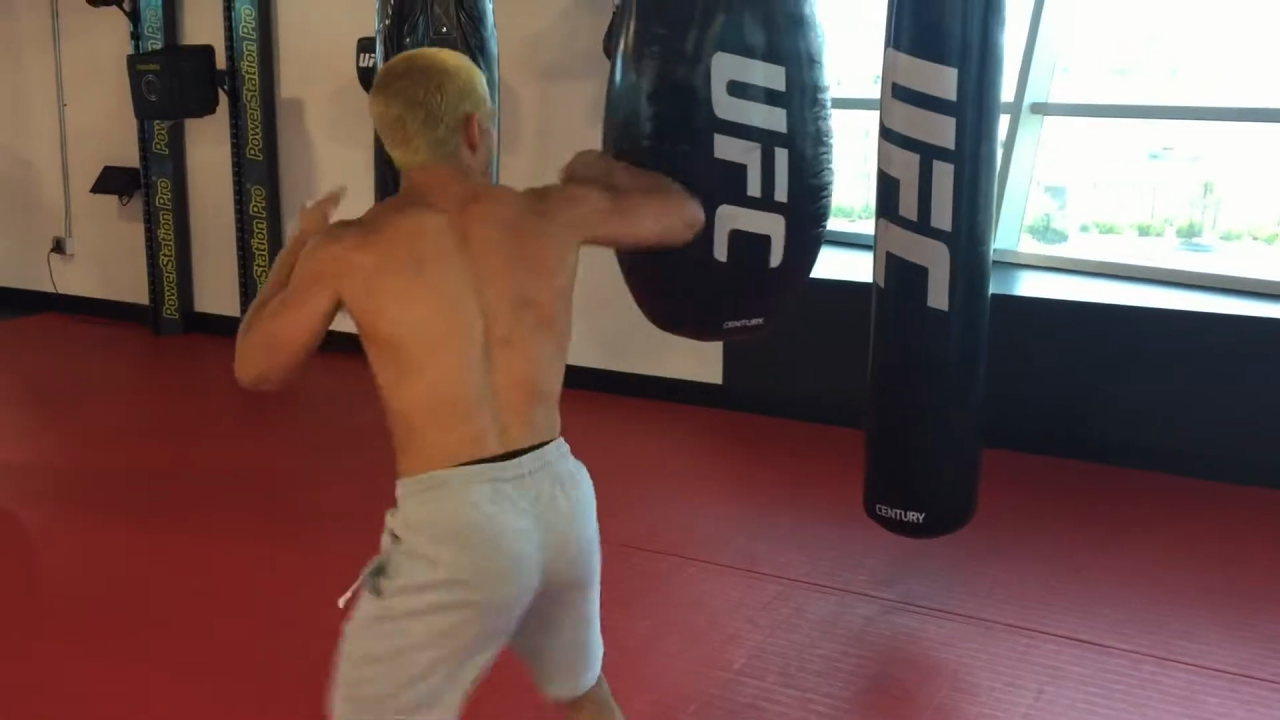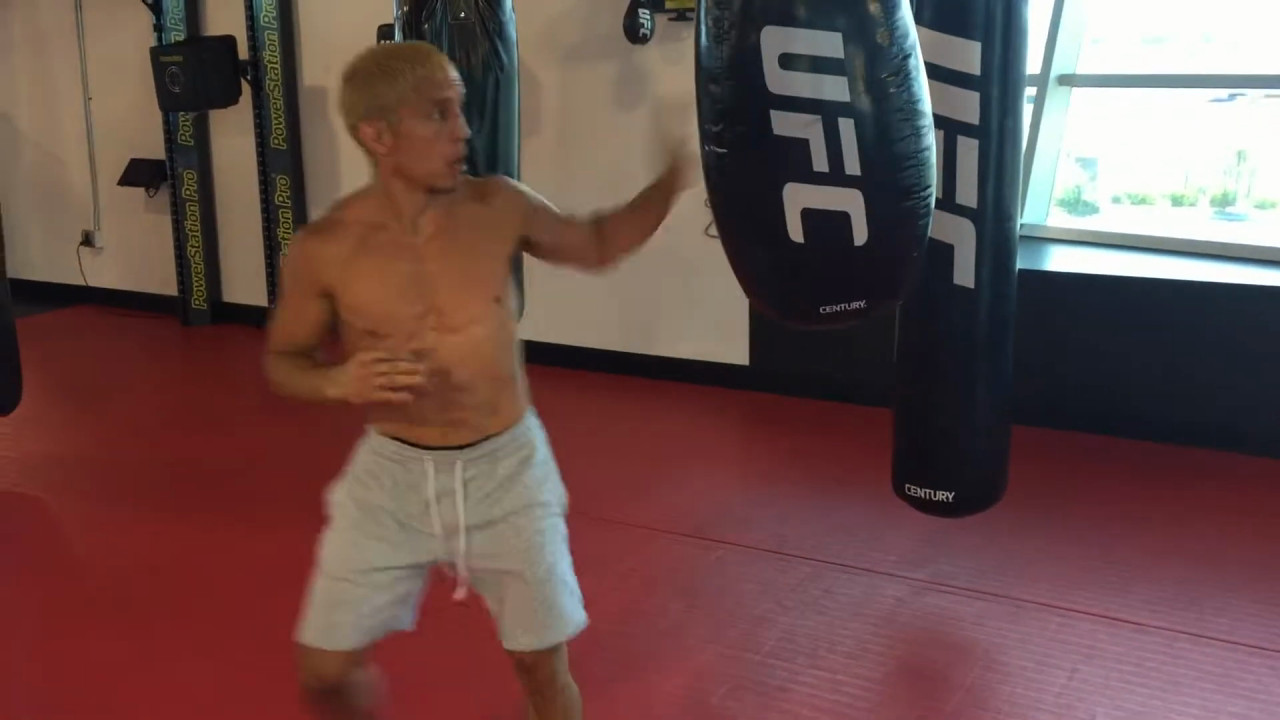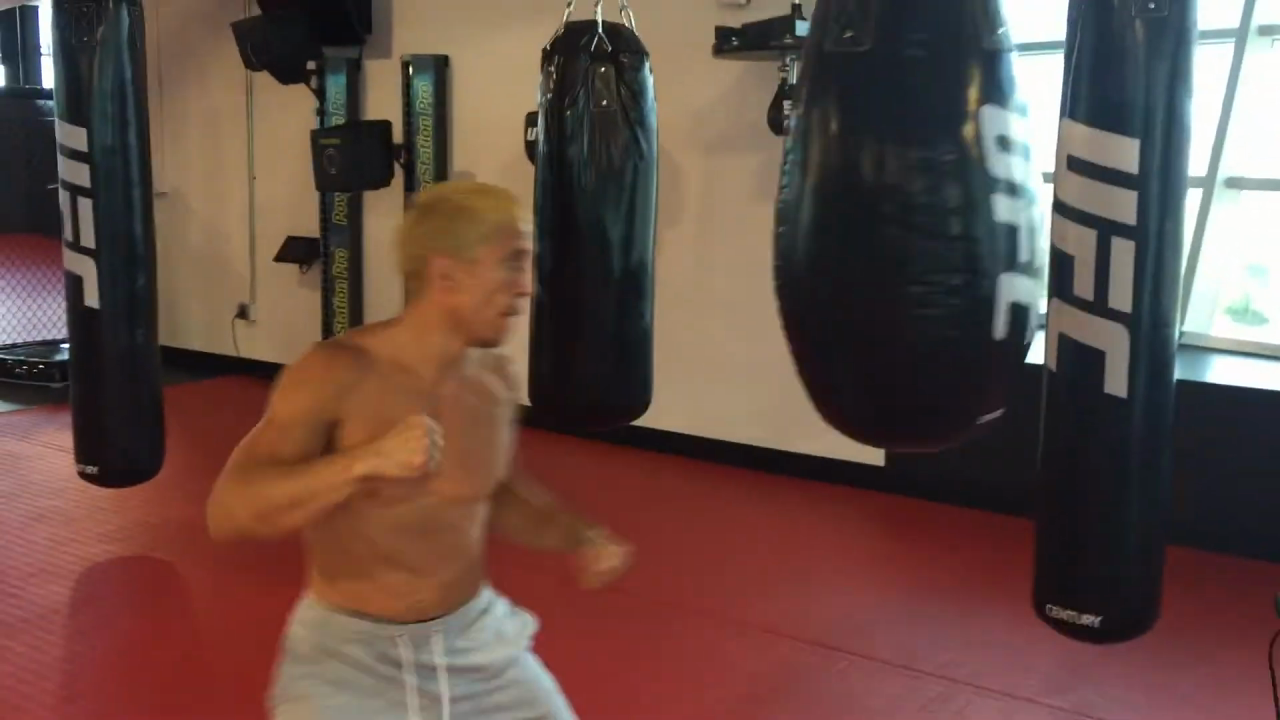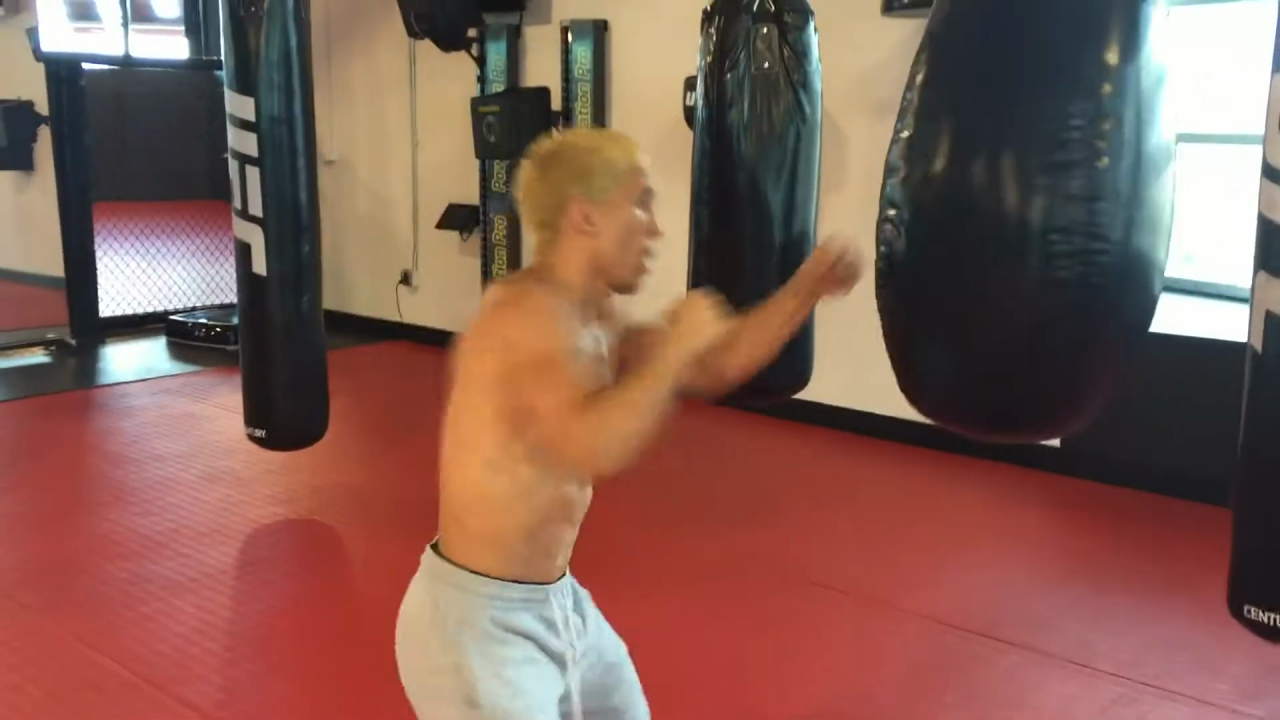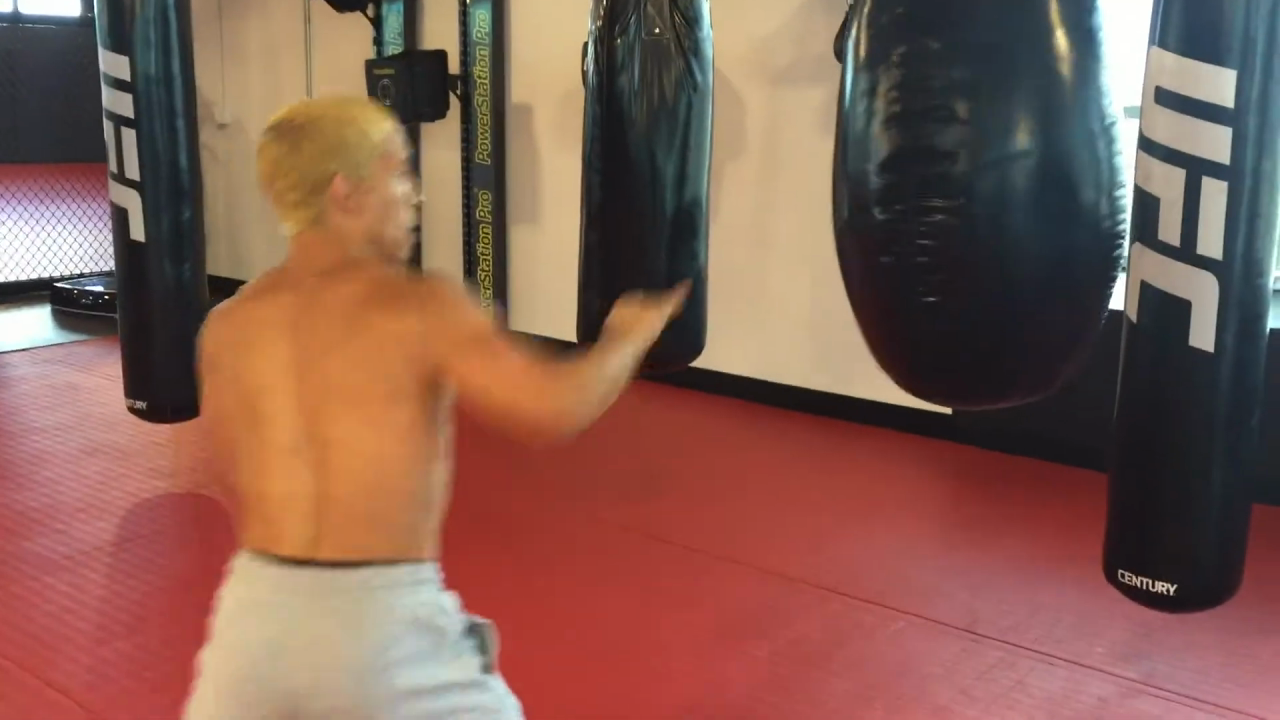
dt=1s
person 1, frame 1
left shoulder: (347, 249)
right shoulder: (552, 214)
left elbow: (256, 368)
right elbow: (685, 216)
left wrist: (298, 247)
right wrist: (602, 171)
left hip: (450, 526)
right hip: (556, 503)
person 1, frame 2
left shoulder: (497, 205)
right shoulder: (325, 247)
left elbow: (599, 245)
right elbow: (282, 362)
left wrist: (670, 182)
right wrist: (339, 381)
left hip: (509, 464)
right hip: (394, 474)
left knee: (540, 662)
person 1, frame 3
left shoulder: (493, 380)
right shoulder: (332, 375)
right elbow: (228, 514)
left wrist: (580, 539)
right wrist: (364, 463)
left hip: (472, 636)
right hip: (343, 648)
person 1, frame 4
left shoulder: (588, 315)
right shoulder: (533, 310)
left elbow: (710, 369)
right elbow: (597, 450)
left wrist: (808, 286)
right wrist: (674, 347)
left hip: (552, 603)
right hip: (475, 618)
person 1, frame 5
left shoulder: (227, 327)
right shoulder: (419, 304)
right elbow: (560, 408)
right wrist: (628, 336)
left hip: (255, 614)
right hip: (382, 625)
